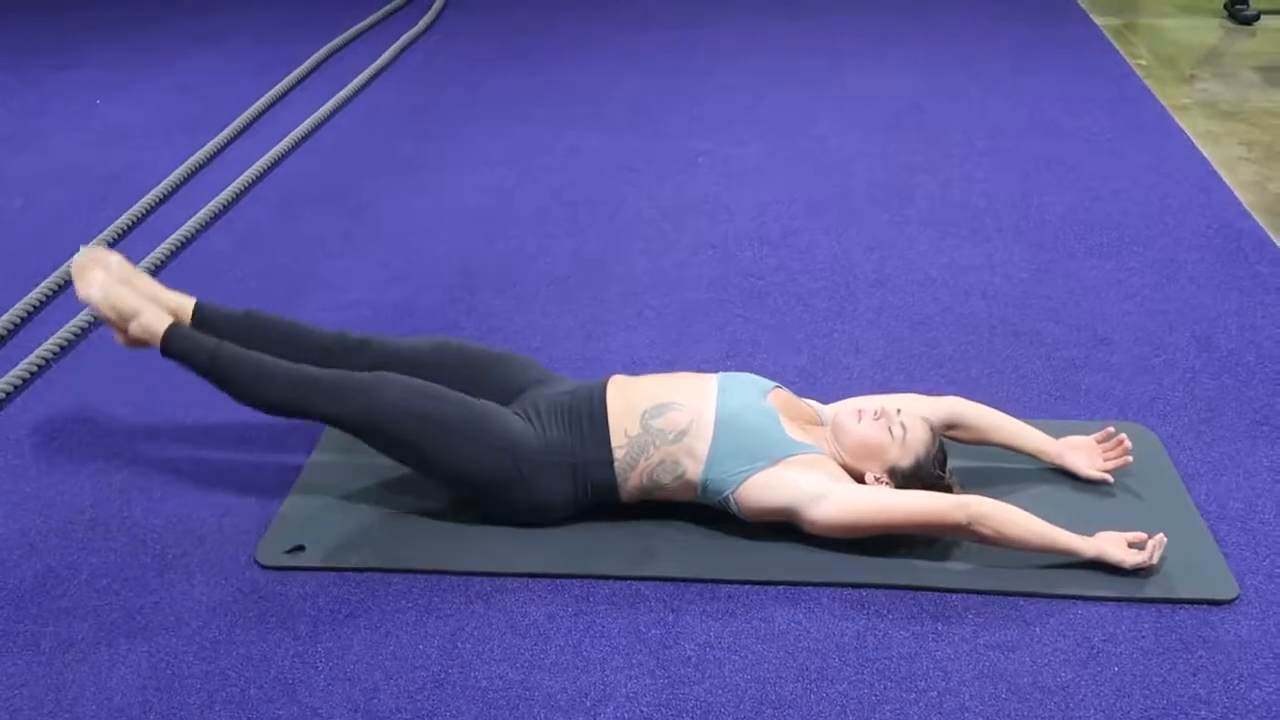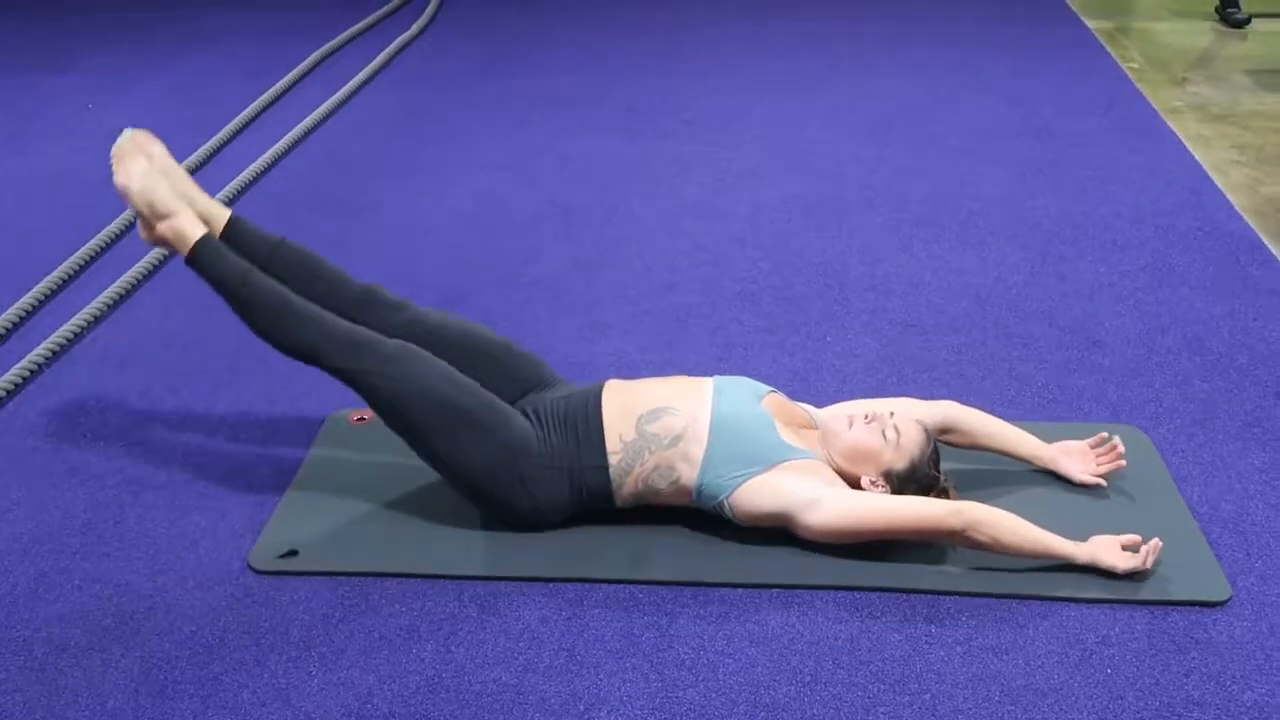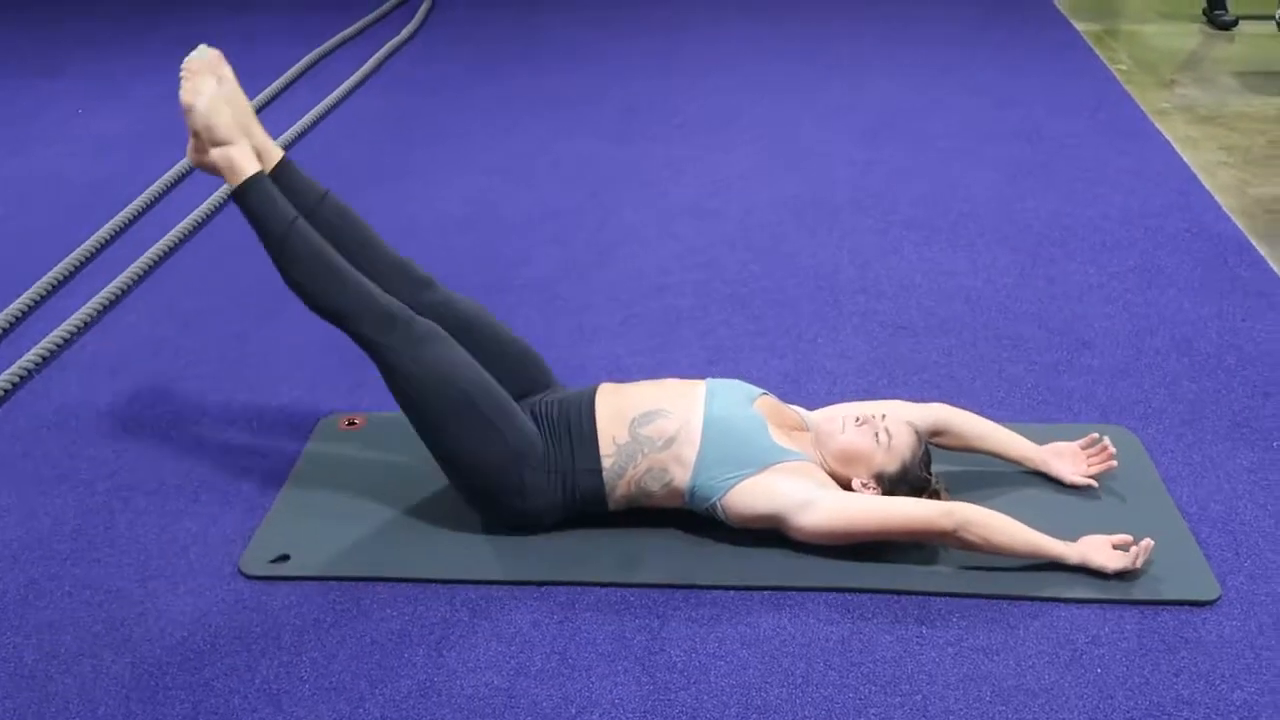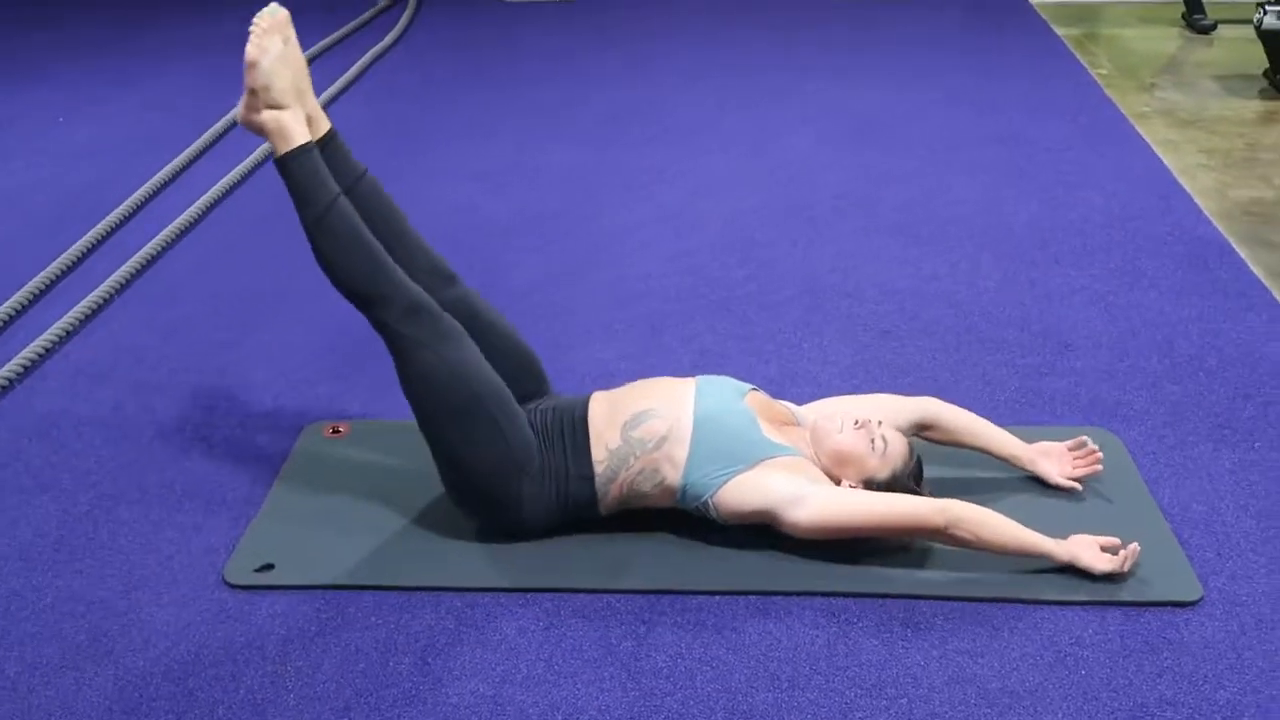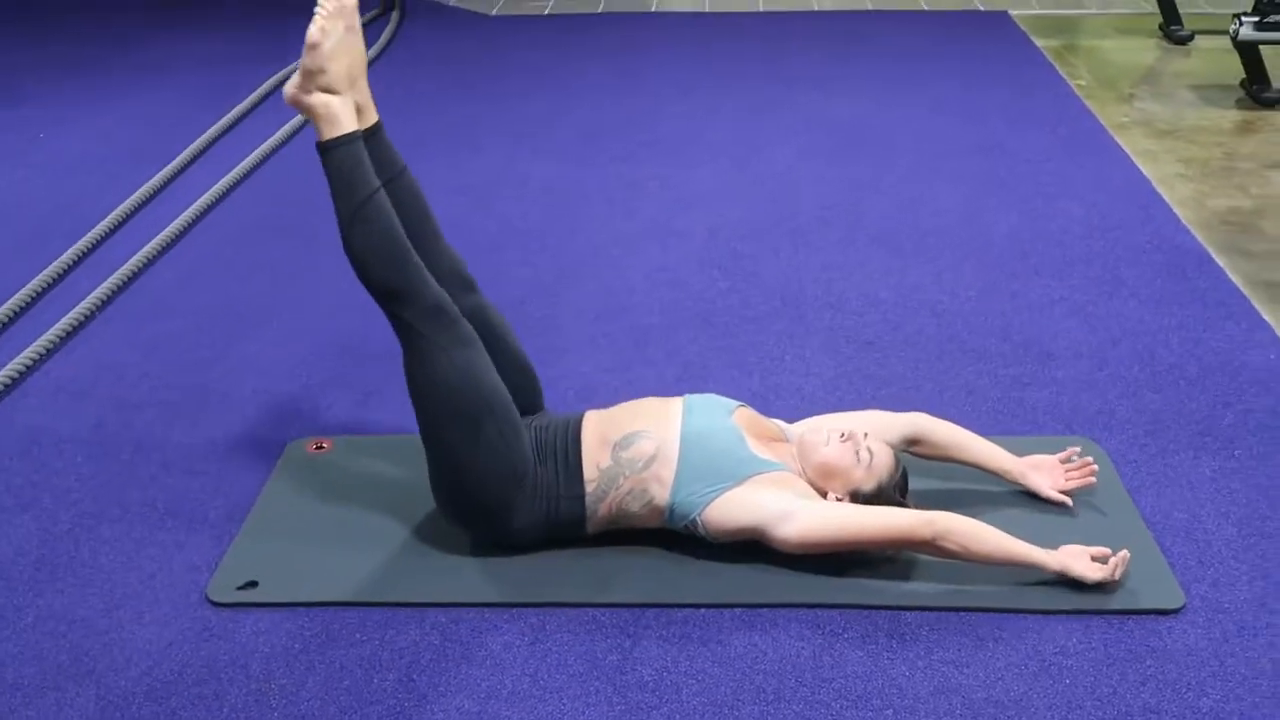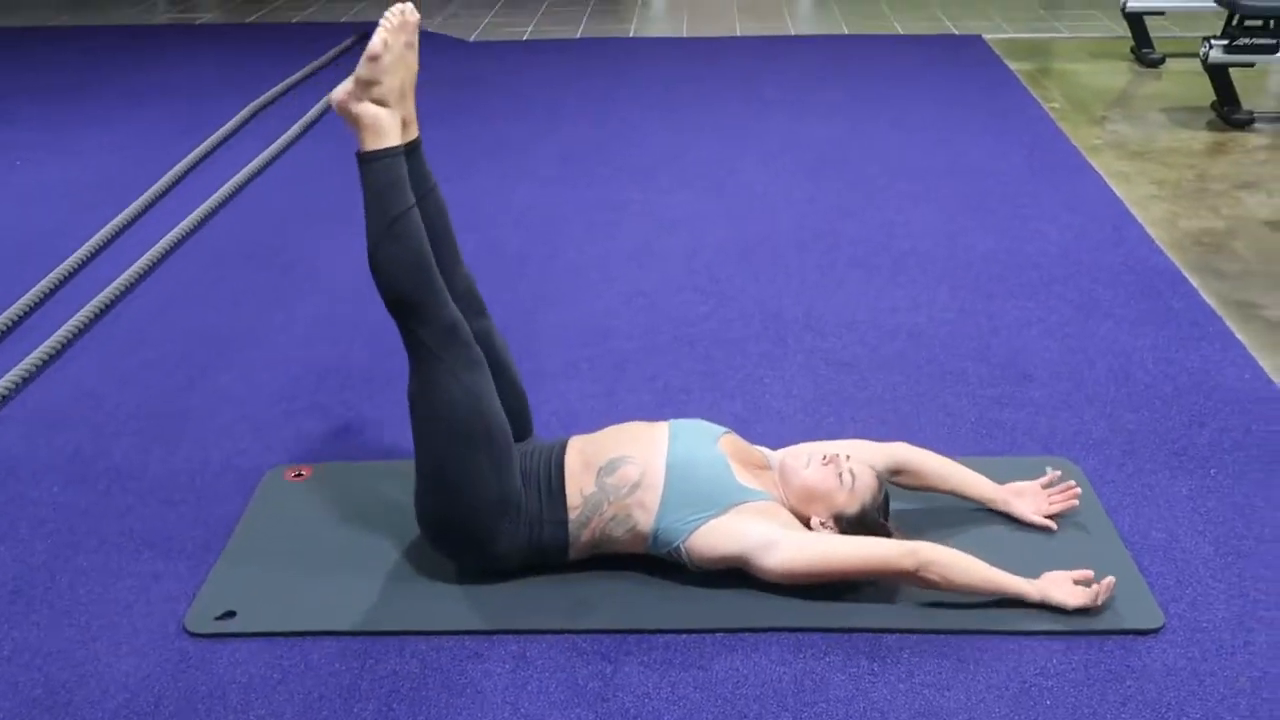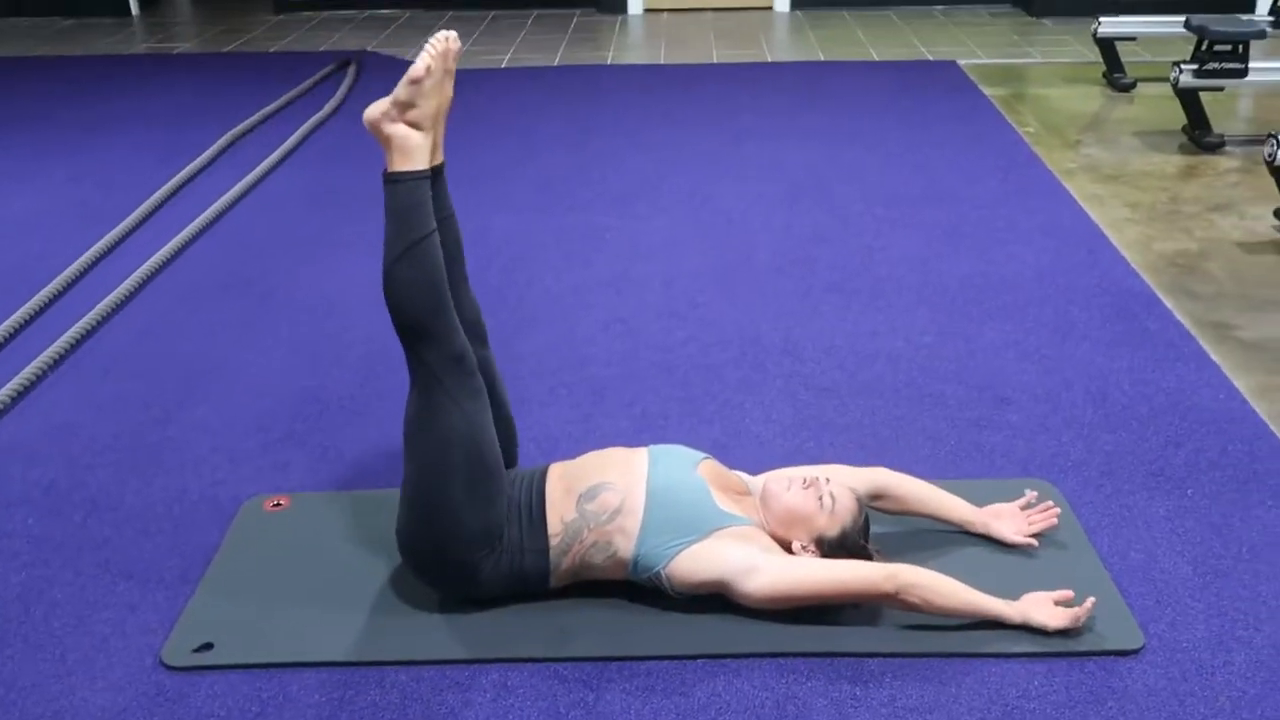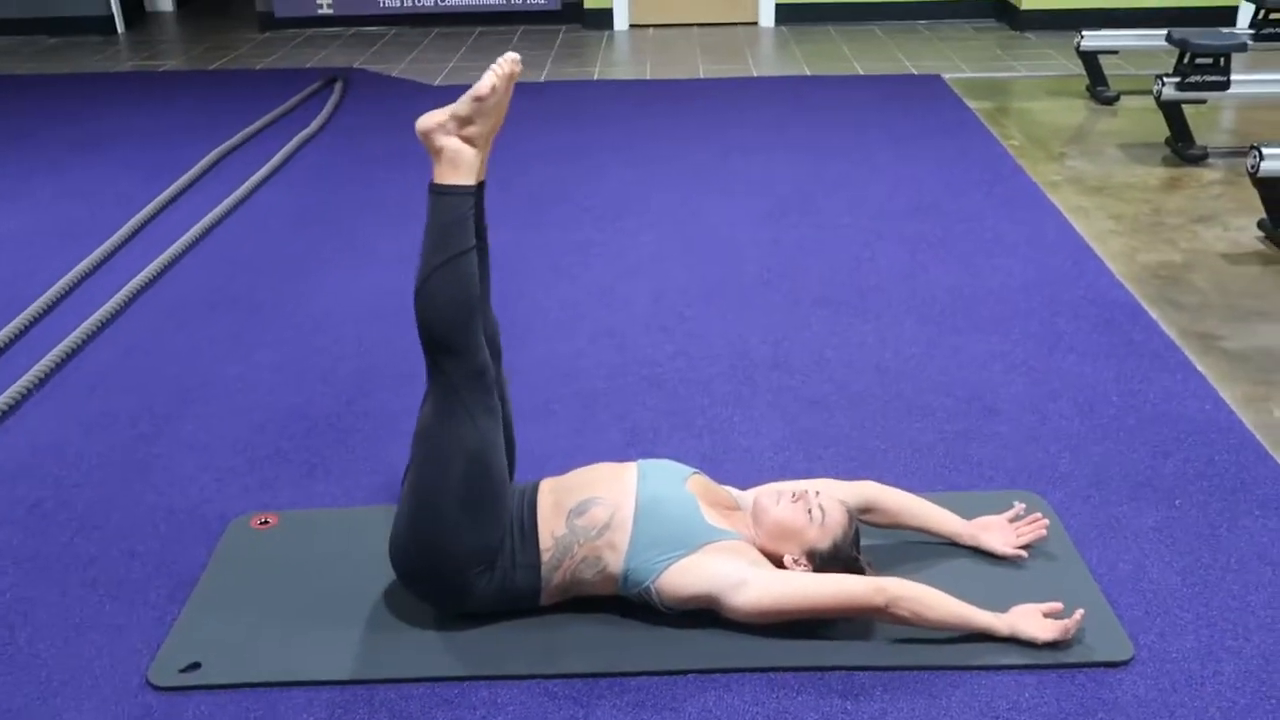
dt=0.3s
person 1, frame 1
left shoulder: (821, 494)
right shoulder: (824, 417)
left elbow: (965, 514)
right elbow: (955, 407)
left wrist: (1090, 549)
right wrist: (1060, 448)
left hip: (547, 471)
right hip: (569, 399)
left knee: (342, 395)
right knee: (378, 353)
left ankle: (157, 327)
right ankle: (171, 306)
person 1, frame 2
left shoulder: (815, 498)
right shoulder: (814, 422)
left elbow: (957, 521)
right elbow: (949, 410)
left wrist: (1085, 554)
right wrist: (1054, 455)
left hip: (537, 471)
right hip: (562, 403)
left knee: (359, 348)
right knee: (388, 318)
left ankle: (191, 236)
right ankle: (206, 219)
person 1, frame 3
left shoulder: (808, 499)
right shoulder: (806, 427)
left elbow: (951, 521)
right elbow: (939, 415)
left wrist: (1072, 554)
right wrist: (1040, 455)
left hip: (532, 477)
right hip: (557, 412)
left knee: (386, 320)
right knee: (414, 295)
left ankle: (240, 164)
right ankle: (255, 150)
person 1, frame 4
left shoulder: (795, 494)
right shoulder: (802, 425)
left elbow: (942, 517)
right elbow: (928, 406)
left wrist: (1064, 551)
right wrist: (1030, 457)
left hip: (522, 484)
right hip: (552, 420)
left knee: (406, 307)
right knee: (434, 286)
left ankle: (290, 133)
person 1, frame 5
left shoulder: (784, 510)
right shoulder: (790, 442)
left elbow: (928, 528)
right elbow: (917, 423)
left wrist: (1054, 563)
right wrist: (1018, 470)
left hip: (512, 498)
right hip: (537, 443)
left knee: (421, 303)
right knee: (448, 291)
left ankle: (335, 114)
person 1, frame 6
left shoulder: (767, 538)
right shoulder: (766, 467)
left elbow: (911, 560)
right elbow: (901, 451)
left wrist: (1034, 589)
right wrist: (1001, 496)
left hip: (493, 521)
right hip: (530, 468)
left knee: (436, 324)
left ankle: (380, 125)
person 1, frame 7
left shoulder: (750, 562)
right shoulder: (749, 494)
left elbow: (892, 583)
right elbow: (879, 479)
left wrist: (1015, 612)
right wrist: (981, 520)
left hip: (472, 550)
right hip: (508, 502)
left knee: (439, 349)
left ankle: (408, 145)
person 1, frame 8
left shoulder: (738, 578)
right shoulder: (737, 507)
left elbow: (883, 596)
right elbow: (868, 492)
left wrist: (1005, 624)
right wrist: (970, 531)
left hip: (463, 563)
right hip: (505, 517)
left knee: (460, 363)
left ankle: (456, 158)
